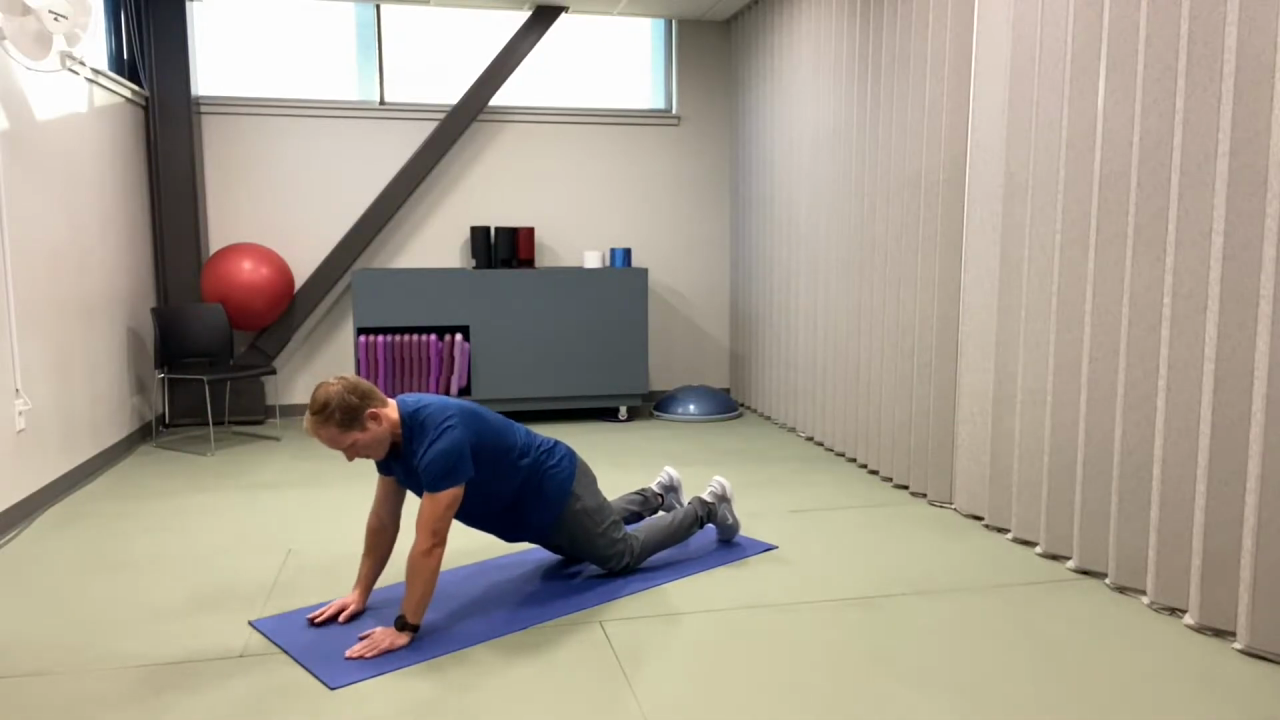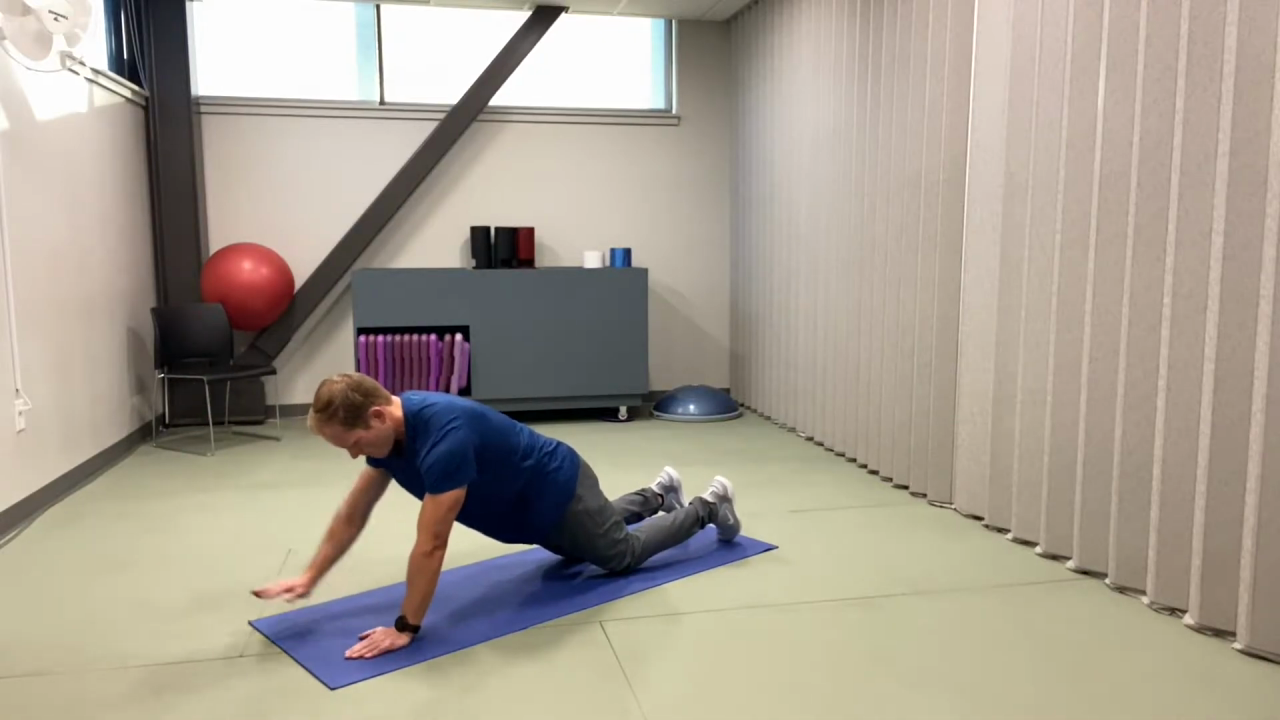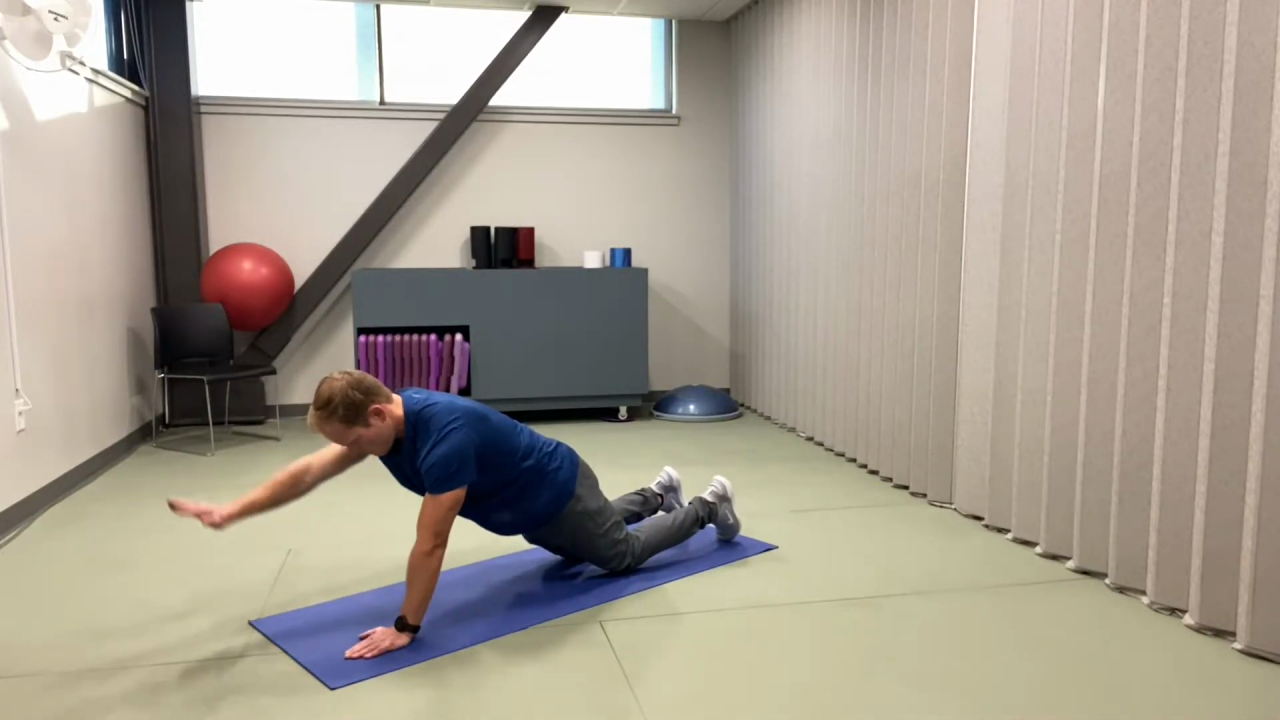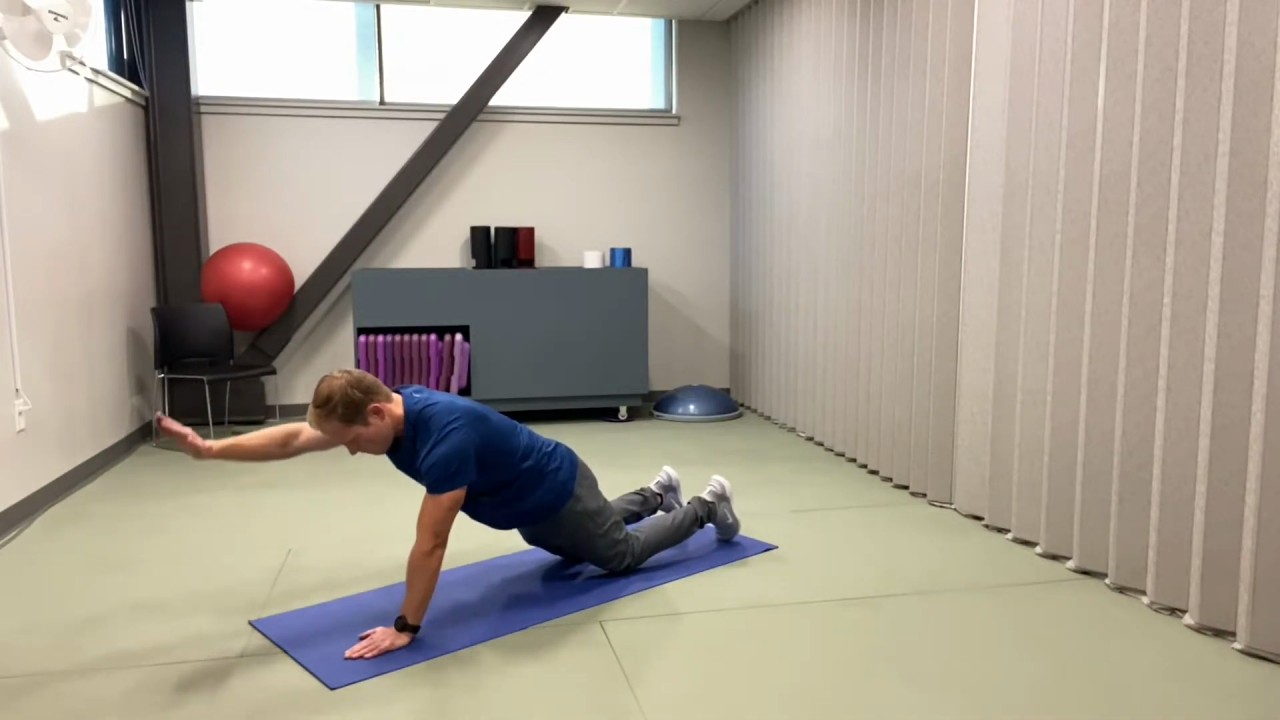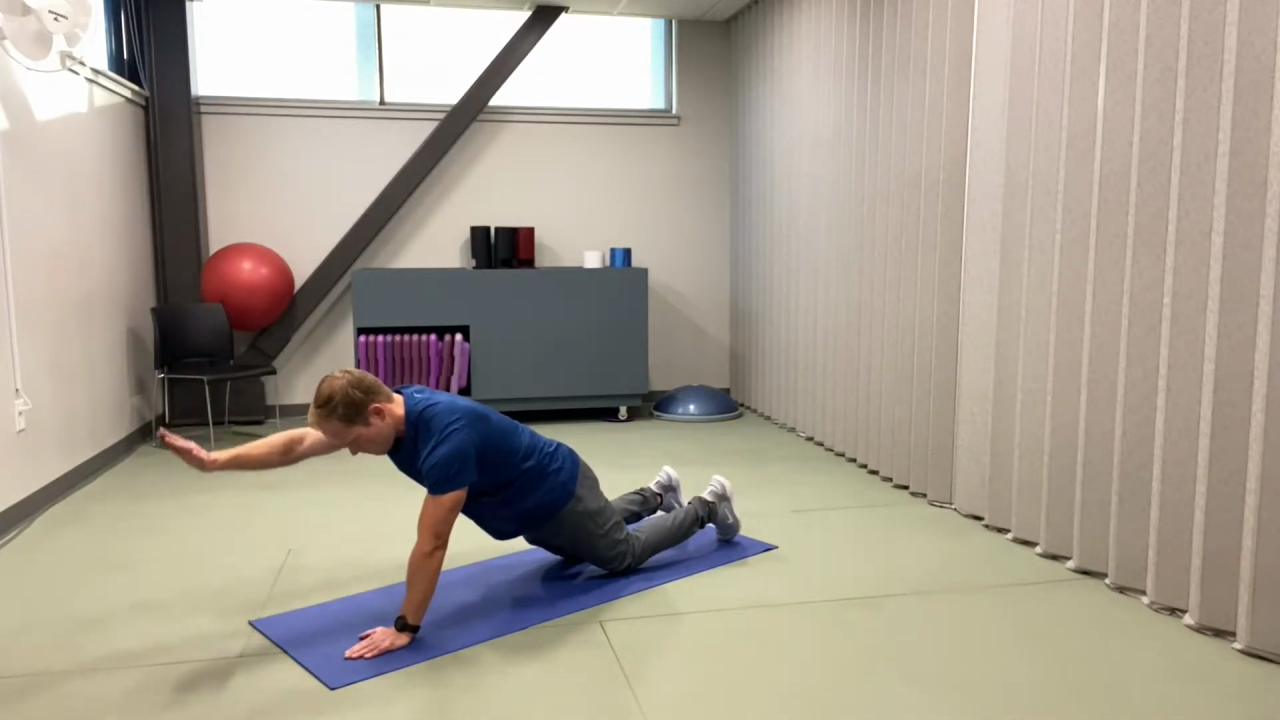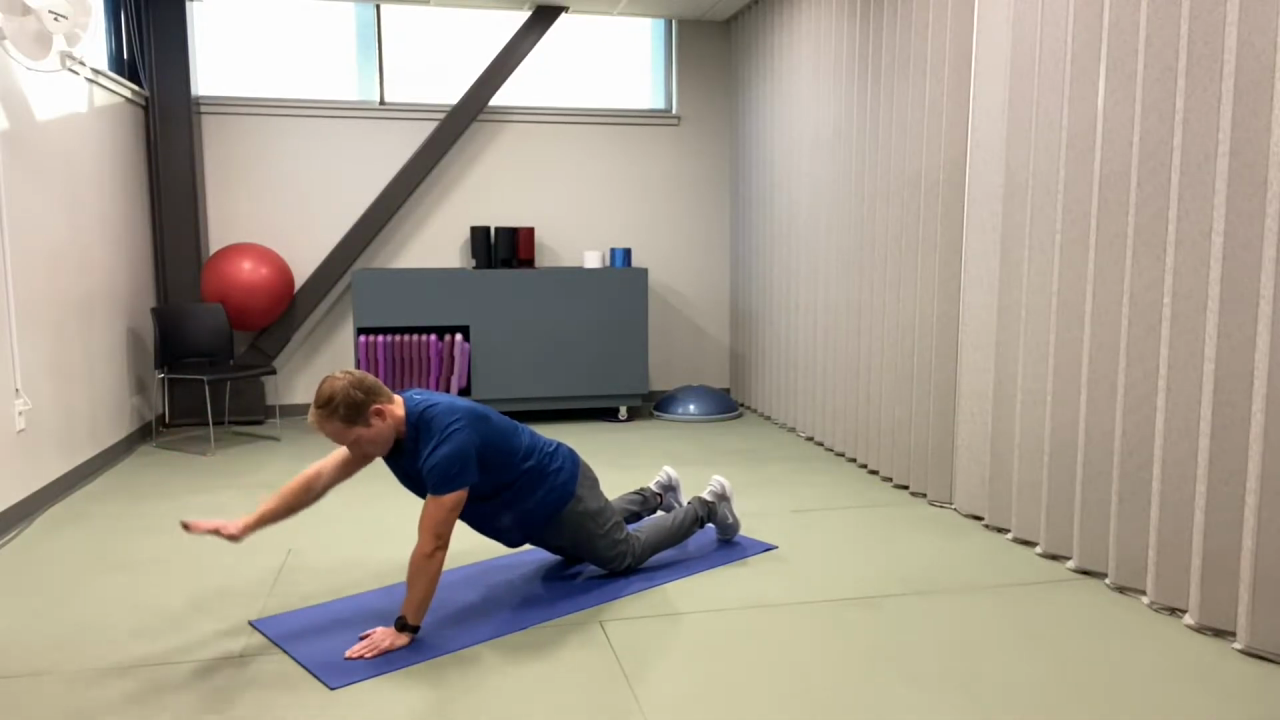
dt=0.2s
person 1, frame 1
left shoulder: (440, 436)
right shoulder: (388, 430)
left elbow: (429, 544)
right elbow: (383, 520)
left wrist: (405, 627)
right wrist: (360, 592)
left hip: (556, 488)
right hip: (528, 503)
left knee: (622, 555)
right knee: (577, 550)
left ankle: (707, 507)
right ankle: (656, 495)
person 1, frame 2
left shoulder: (444, 437)
right shoulder: (382, 425)
left elbow: (430, 545)
right elbow: (354, 511)
left wrist: (404, 628)
right wrist: (310, 577)
left hip: (558, 488)
right hip: (530, 504)
left knee: (622, 555)
right knee: (577, 551)
left ankle: (708, 506)
right ankle: (657, 494)
person 1, frame 3
left shoulder: (445, 436)
right shoulder: (377, 418)
left elbow: (430, 545)
right elbow: (308, 472)
left wrist: (405, 628)
right wrist: (231, 511)
left hip: (558, 488)
right hip: (532, 502)
left knee: (620, 554)
right knee: (575, 551)
left ankle: (707, 506)
right ankle: (657, 494)
person 1, frame 4
left shoulder: (445, 435)
right shoulder: (385, 410)
left elbow: (430, 544)
right elbow: (295, 438)
left wrist: (405, 628)
right wrist: (211, 447)
left hip: (557, 491)
right hip: (532, 500)
left knee: (620, 555)
right knee: (573, 552)
left ankle: (706, 507)
right ankle: (655, 494)
person 1, frame 5
left shoulder: (446, 435)
right shoulder: (389, 407)
left elbow: (430, 545)
right elbow: (299, 443)
left wrist: (405, 628)
right wrist: (215, 458)
left hip: (559, 492)
right hip: (532, 499)
left knee: (621, 554)
right knee: (575, 552)
left ankle: (707, 507)
right ankle: (655, 495)
person 1, frame 6
left shoulder: (445, 436)
right shoulder: (389, 416)
left elbow: (431, 546)
right elbow: (318, 479)
left wrist: (405, 628)
right wrist: (244, 524)
left hip: (559, 493)
right hip: (532, 502)
left knee: (621, 554)
right knee: (575, 553)
left ankle: (707, 507)
right ankle: (656, 494)
